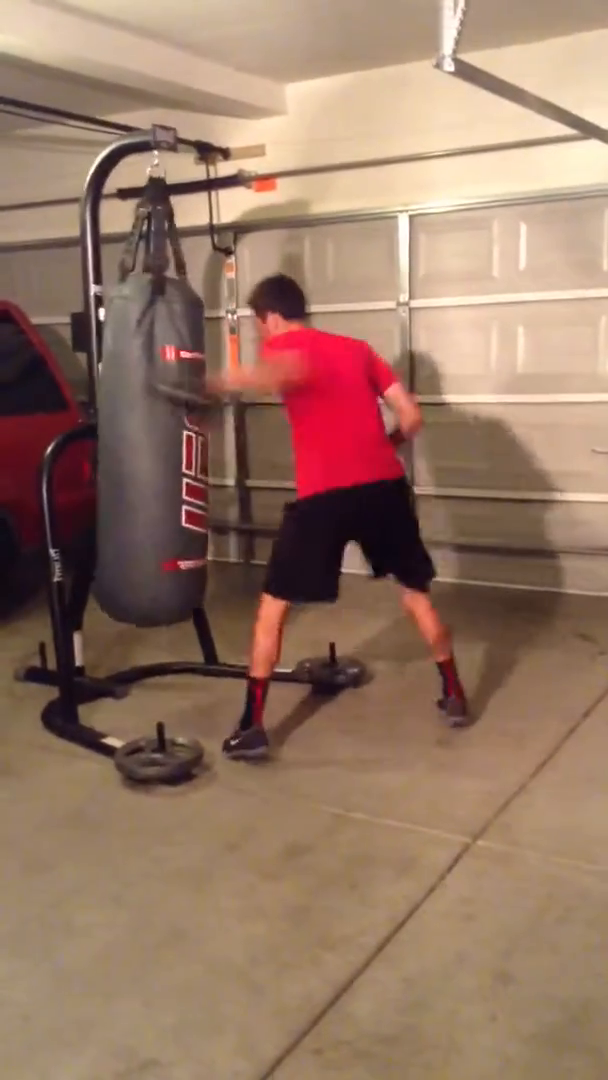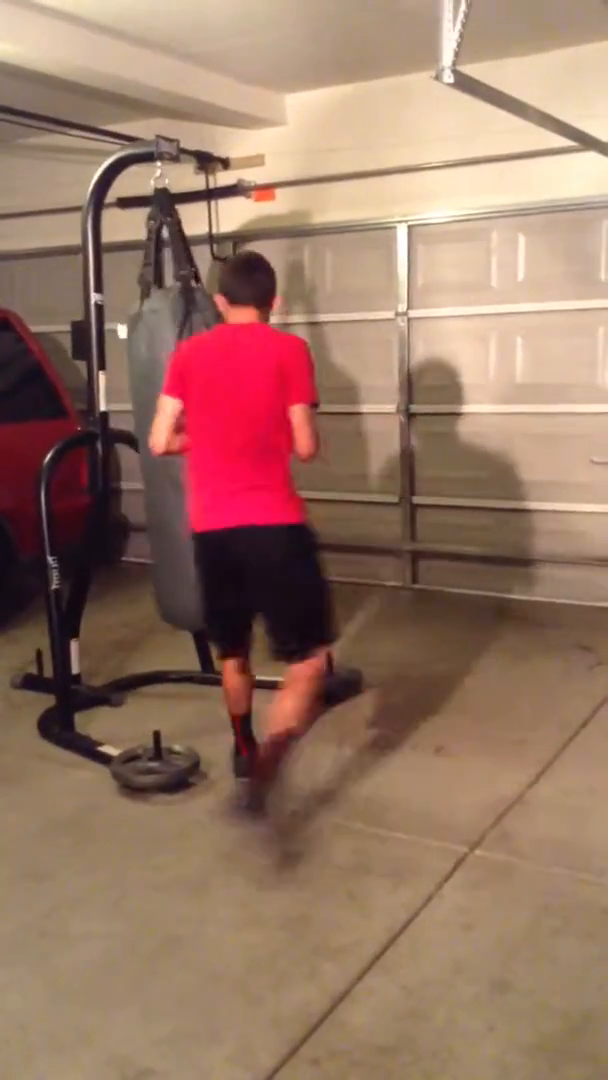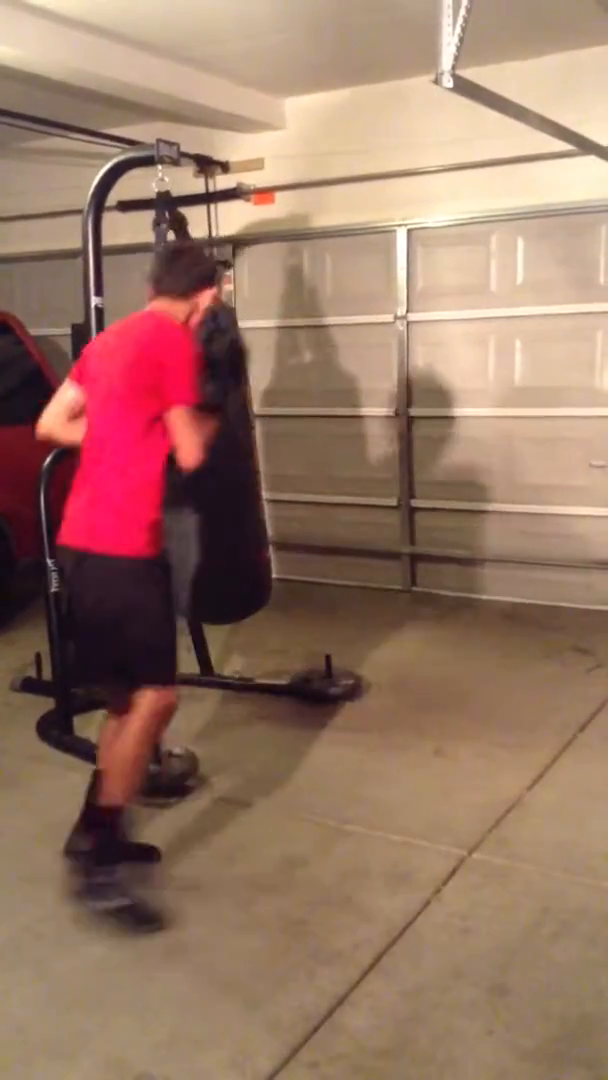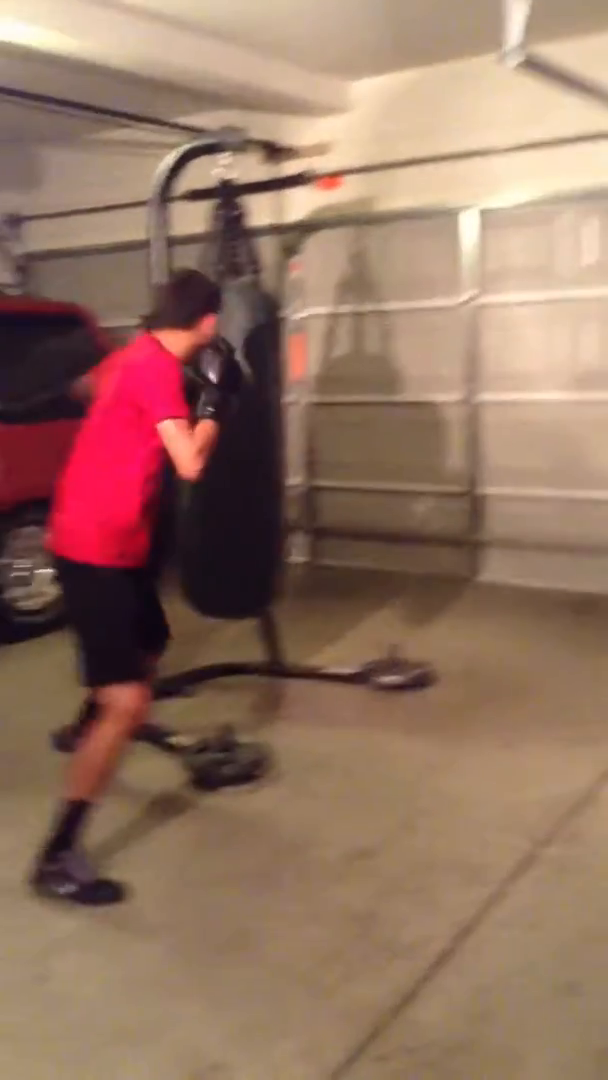
dt=0.5s
person 1, frame 1
left shoulder: (281, 347)
right shoulder: (357, 348)
left elbow: (282, 372)
right elbow: (411, 417)
left wrist: (220, 383)
left hip: (326, 496)
right hip: (385, 485)
left knee: (273, 603)
right knee: (414, 590)
left ankle: (252, 727)
right ankle: (453, 696)
person 1, frame 2
left shoulder: (188, 355)
right shoulder: (290, 351)
left elbow: (160, 443)
right elbow: (306, 447)
left hip: (209, 524)
right hip: (273, 521)
left knee: (231, 650)
right knee: (310, 656)
left ankle: (245, 759)
right ankle: (265, 781)
person 1, frame 3
left shoulder: (108, 341)
right shoulder: (175, 343)
left elbow: (50, 425)
right elbow: (190, 454)
right wrist: (214, 403)
left hip: (83, 538)
right hip: (122, 545)
left knee: (133, 688)
right knee: (154, 694)
left ankle: (96, 831)
right ankle: (99, 860)
person 1, frame 4
left shoulder: (126, 360)
right shoulder: (159, 370)
right elbow: (189, 463)
right wrist: (217, 403)
left hip: (96, 540)
right hip: (96, 552)
left knee: (144, 644)
right knee: (134, 696)
left ankle: (88, 730)
right ankle: (59, 858)
